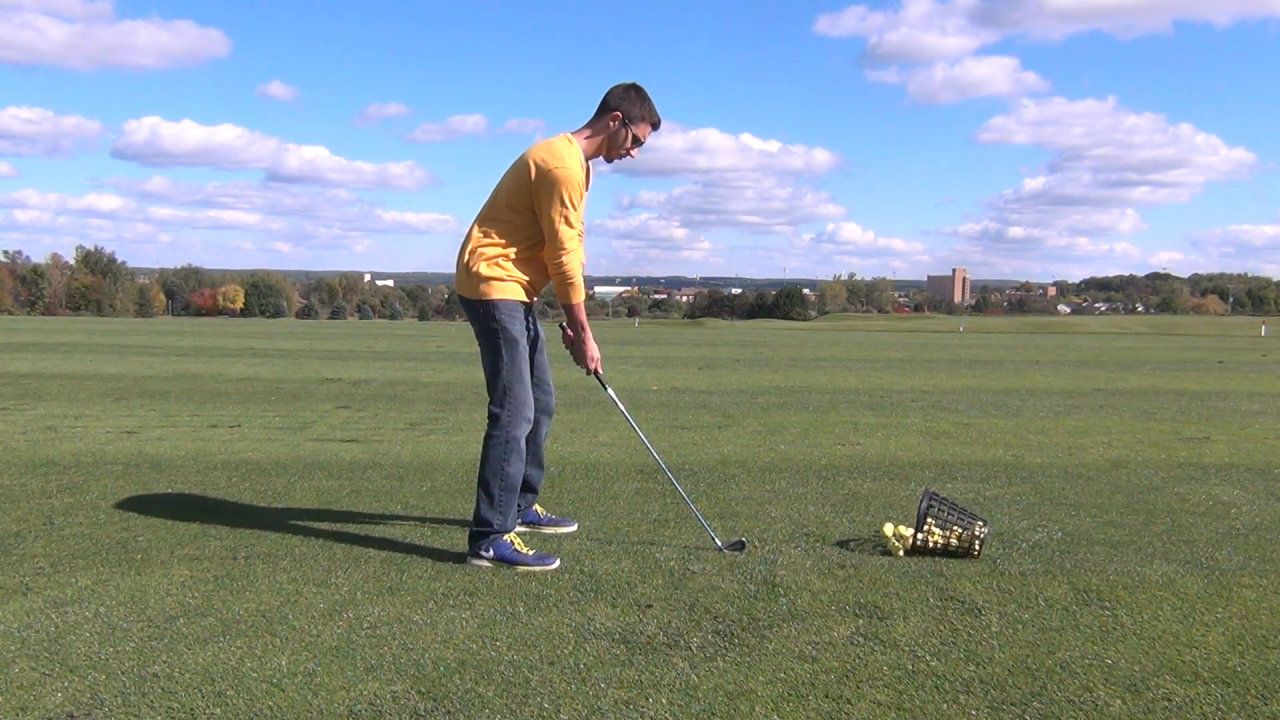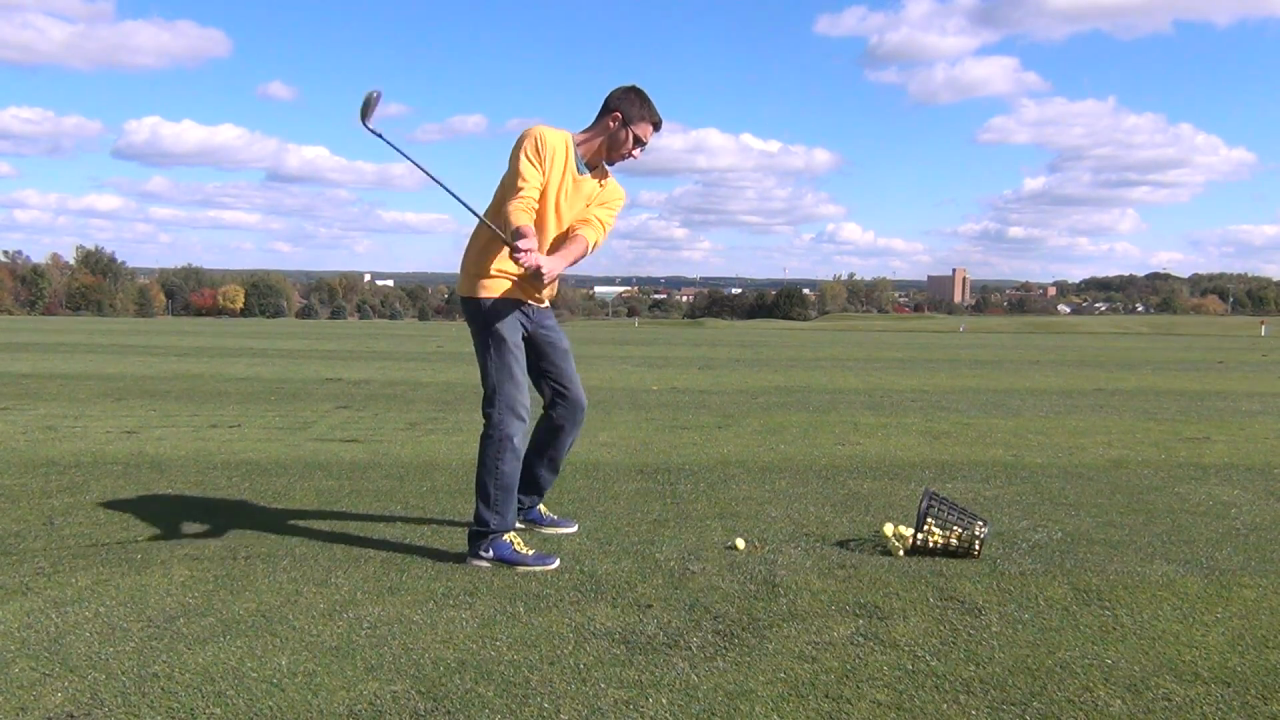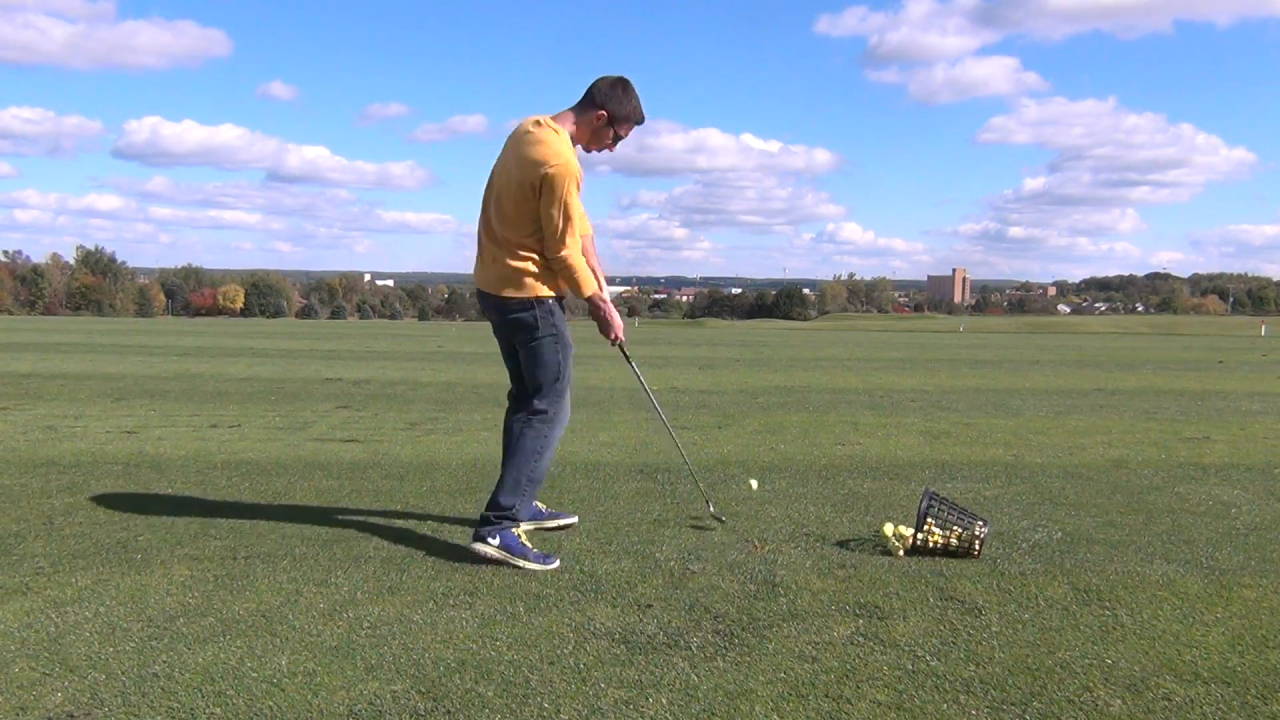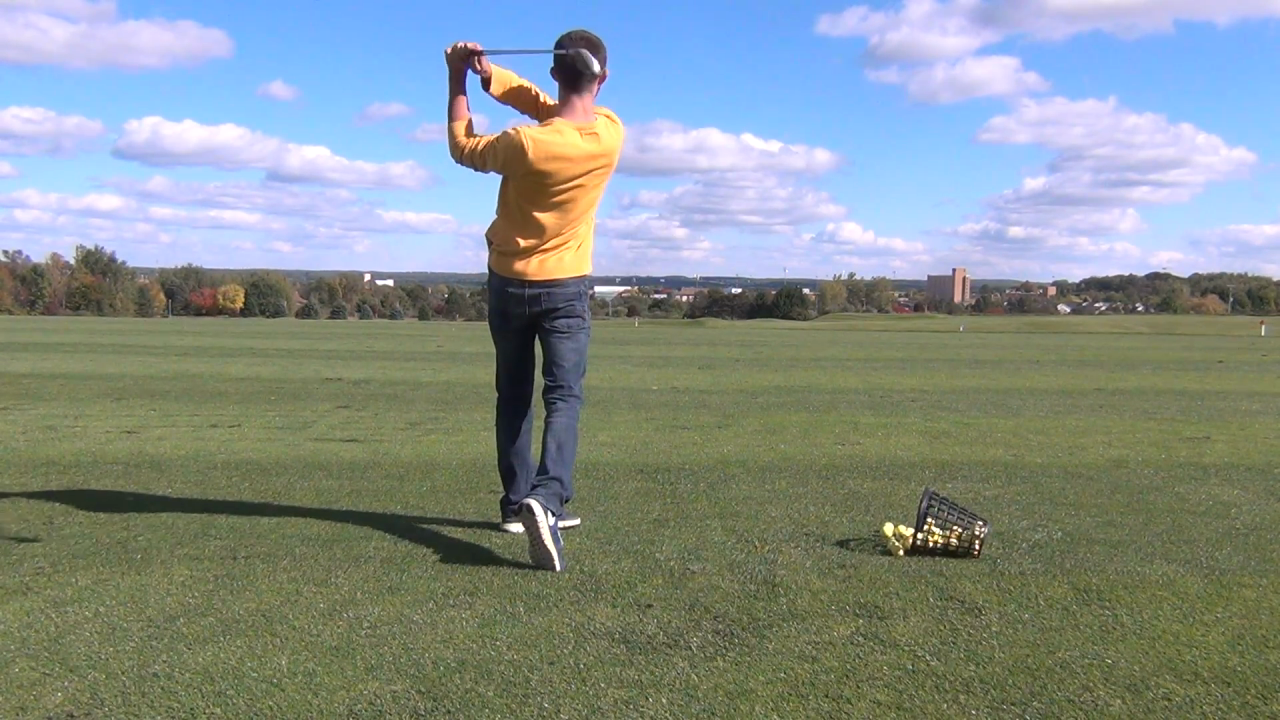
dt=0.7s
person 1, frame 1
left shoulder: (577, 162)
right shoulder: (562, 164)
left elbow: (571, 248)
right elbow: (563, 257)
left wrist: (576, 324)
right wrist: (583, 333)
left hip: (515, 288)
right hip: (495, 284)
left knee: (540, 403)
right knee: (515, 411)
left ankle: (521, 505)
right ankle: (491, 538)
person 1, frame 2
left shoulder: (610, 190)
right shoulder: (543, 141)
left elbow: (584, 237)
right elbow: (519, 202)
left wrist: (552, 264)
right wrist: (523, 239)
left hip: (533, 298)
right hip: (492, 287)
left knee: (569, 403)
right knee: (510, 410)
left ankle: (525, 502)
right ankle: (490, 536)
person 1, frame 3
left shoulder: (528, 130)
right shoulder: (561, 163)
right elbow: (562, 254)
left wrist: (595, 268)
right wrist: (602, 307)
left hip: (497, 287)
right hip: (530, 293)
left knee: (530, 398)
right knee: (547, 407)
left ankle: (518, 502)
right ankle: (497, 526)
person 1, frame 4
left shoulder: (525, 145)
right shoulder: (611, 132)
left elbow: (463, 149)
right elbow: (551, 107)
left wrist: (459, 74)
right wrist: (486, 71)
left hip: (508, 280)
right hip: (565, 285)
left knee: (514, 396)
right knee: (564, 397)
left ankle: (518, 501)
right ankle: (545, 498)
